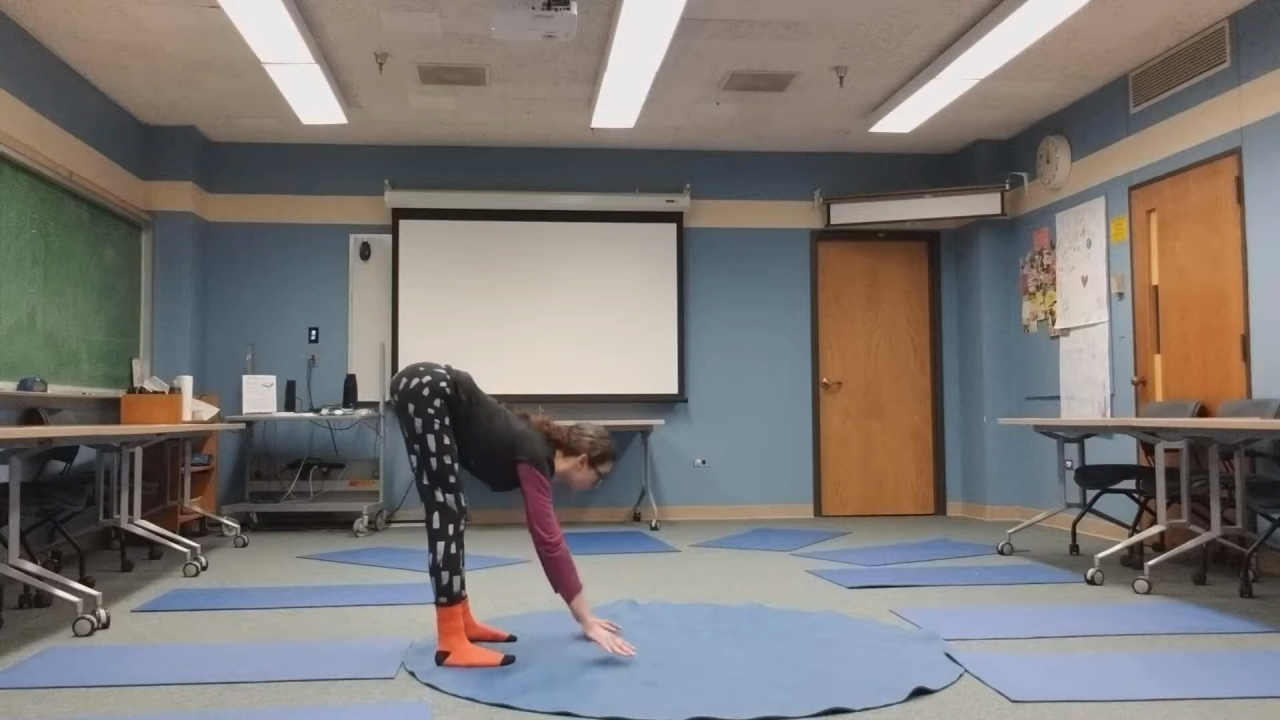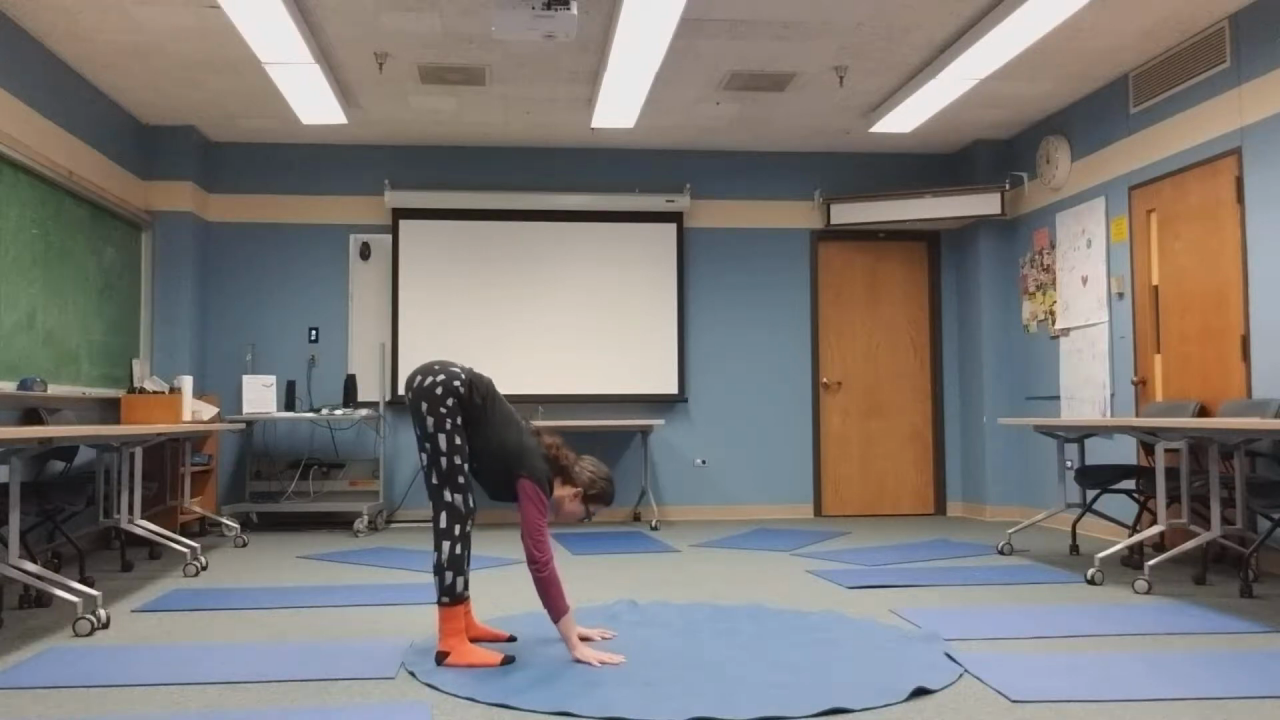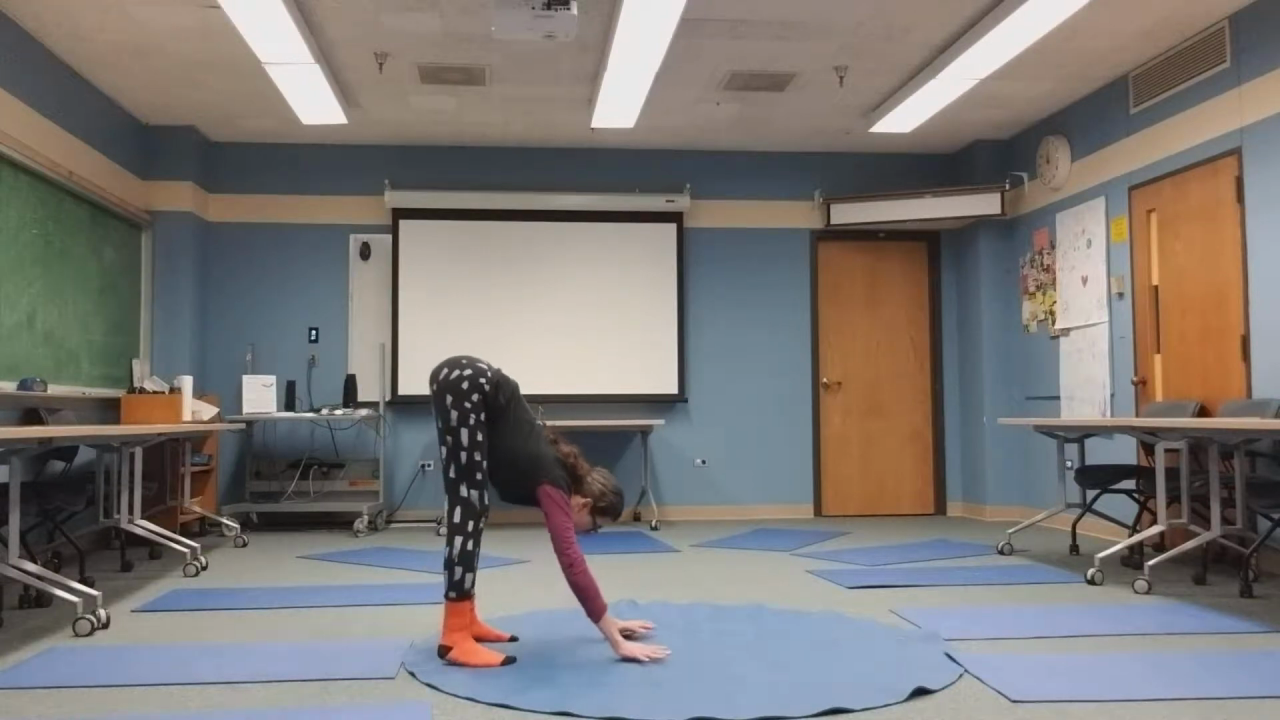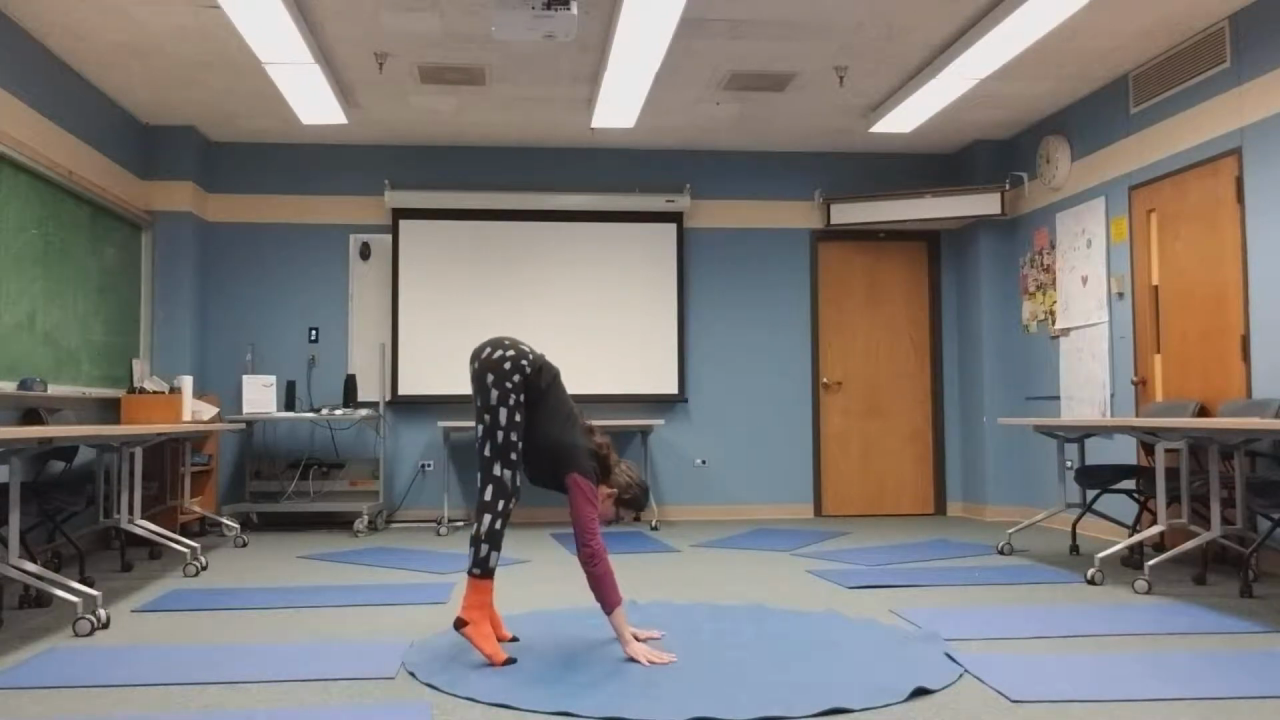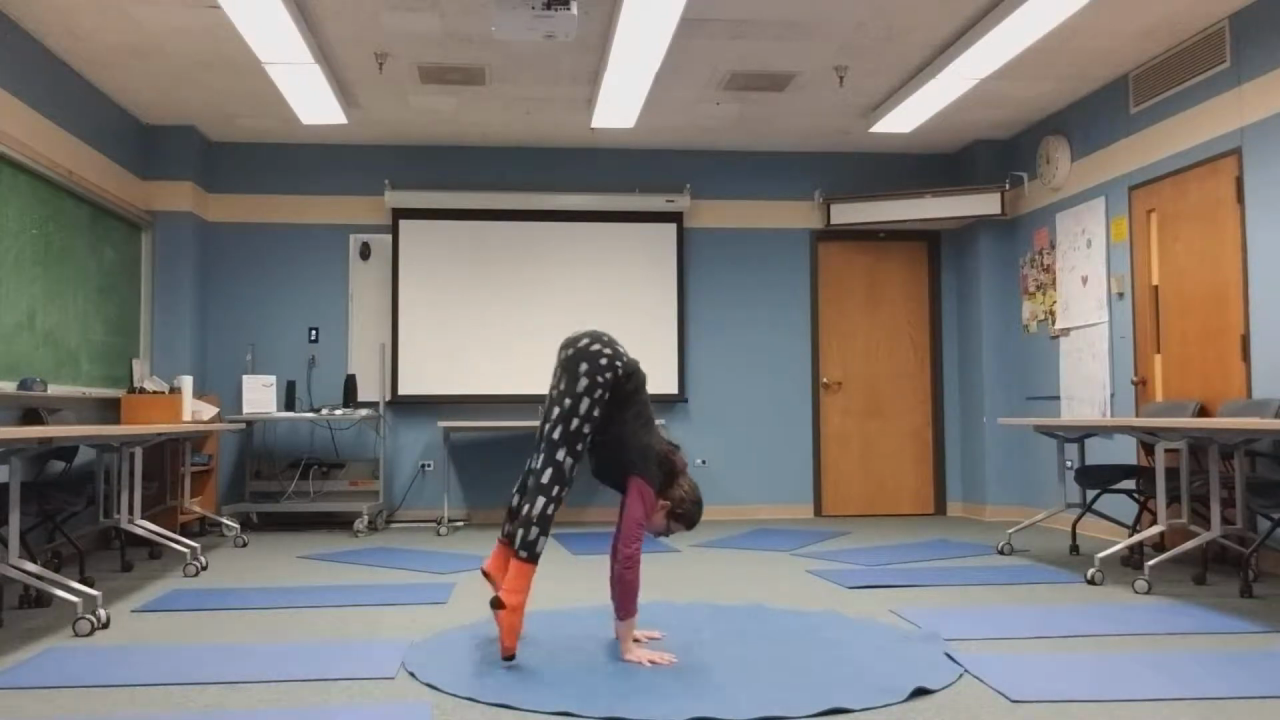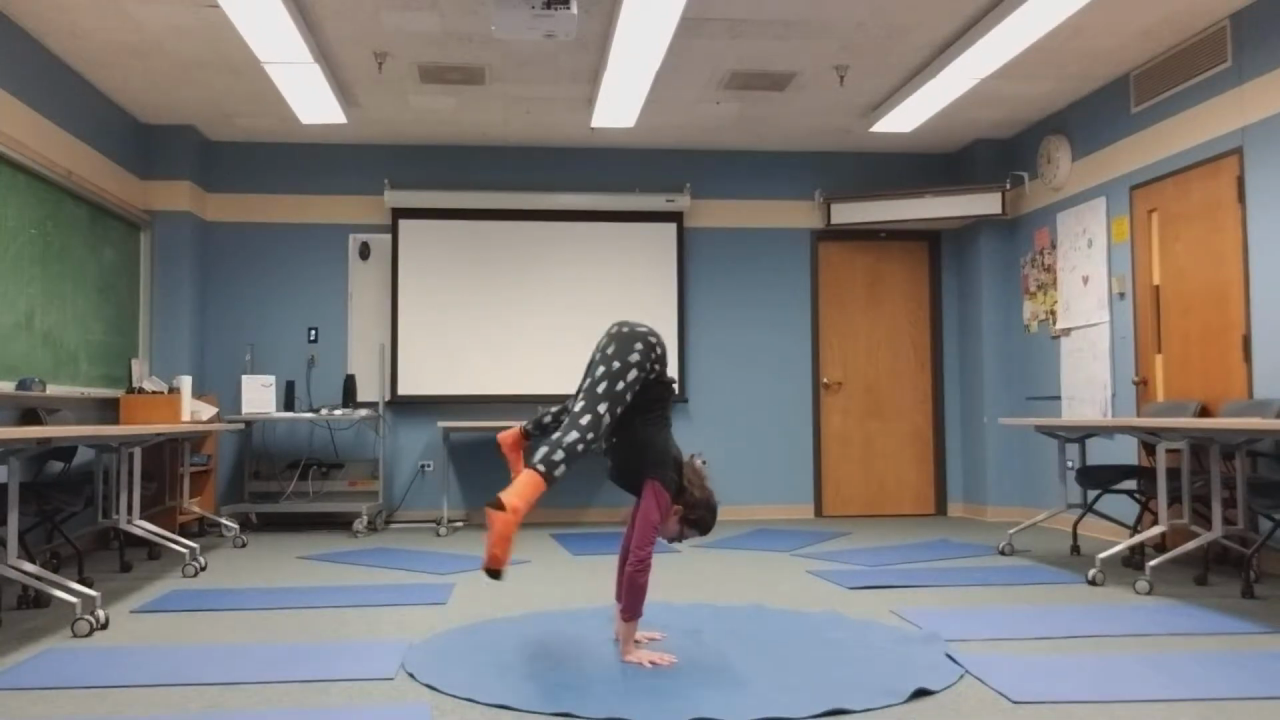
dt=0.5s
person 1, frame 1
left shoulder: (540, 452)
right shoulder: (535, 459)
left elbow: (548, 542)
right elbow: (549, 543)
left wrist: (585, 616)
right wrist: (588, 622)
left hip: (430, 392)
right hip: (424, 391)
left knee: (450, 513)
right knee: (446, 513)
left ankle: (461, 621)
right ankle: (452, 643)
person 1, frame 2
left shoulder: (544, 469)
right shoulder: (535, 476)
left elbow: (540, 558)
right elbow: (540, 560)
left wrist: (569, 627)
right wrist: (574, 645)
left hip: (448, 391)
right hip: (439, 389)
left knee: (459, 512)
right knee: (454, 513)
left ankle: (462, 621)
right ankle: (452, 642)
person 1, frame 3
left shoulder: (558, 475)
right shoulder: (553, 482)
left elbow: (570, 561)
right elbow: (572, 563)
left wrist: (610, 624)
right wrist: (617, 641)
left hip: (469, 384)
right hip: (465, 384)
left knee: (470, 508)
right knee: (469, 509)
left ankle: (465, 620)
right ankle: (455, 636)
person 1, frame 4
left shoulder: (586, 465)
right shoulder: (583, 470)
left elbow: (590, 549)
right elbow: (592, 552)
left wrist: (623, 628)
right wrist: (627, 641)
left hip: (512, 367)
right hip: (502, 365)
left knee: (501, 490)
right knee: (500, 491)
left ankle: (482, 609)
right ankle: (475, 612)
person 1, frame 5
left shoulder: (642, 474)
right shoulder: (647, 479)
left elbow: (621, 548)
right elbow: (628, 556)
left wrist: (625, 628)
right wrist: (627, 645)
left hip: (592, 359)
left knee: (548, 463)
right knee: (556, 471)
left ankle: (503, 560)
right ankle: (512, 597)
person 1, frame 6
left shoulder: (655, 480)
right shoulder: (662, 484)
left elbow: (632, 548)
right elbow: (639, 560)
left wrist: (624, 625)
right wrist: (629, 645)
left knee: (582, 409)
left ankle: (517, 437)
right ankle: (512, 505)
